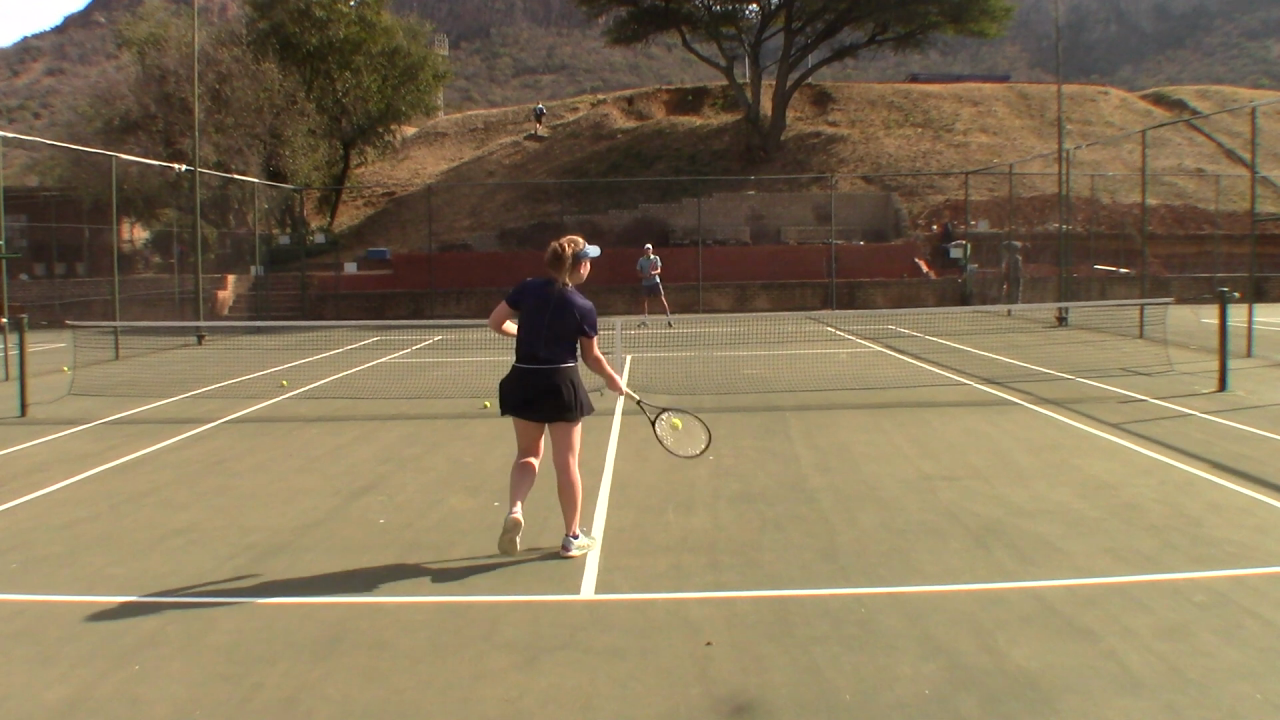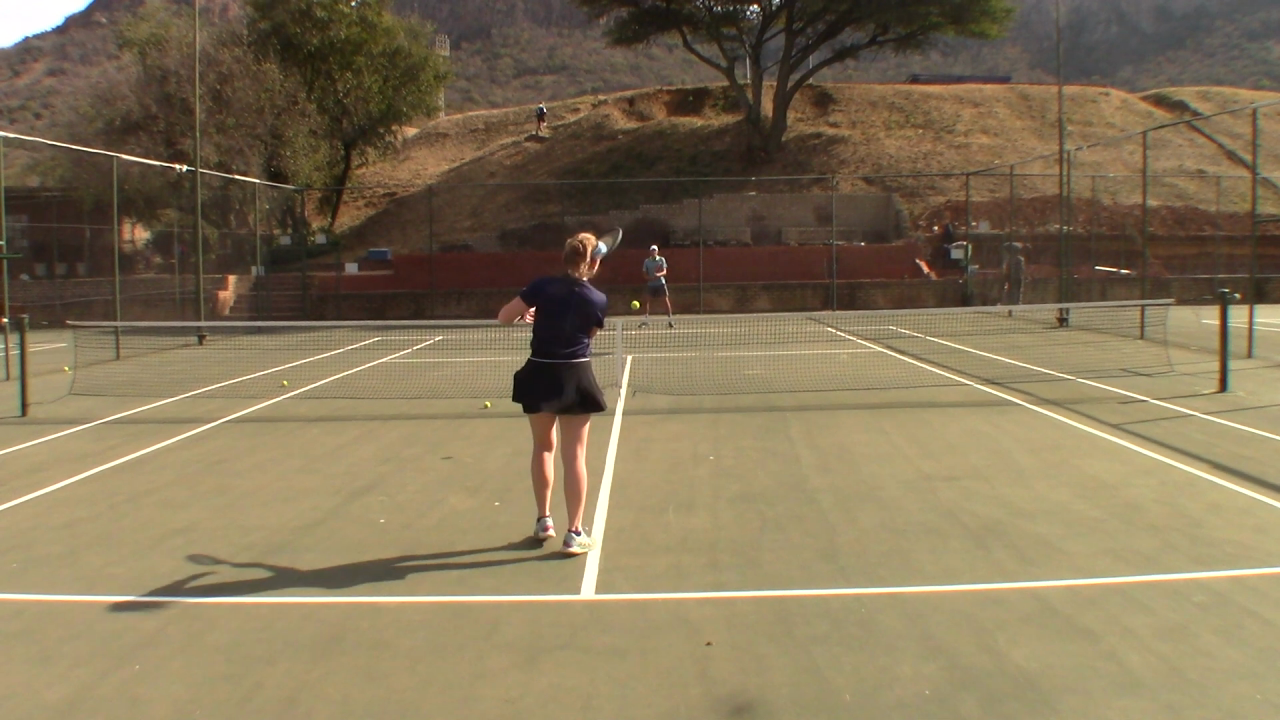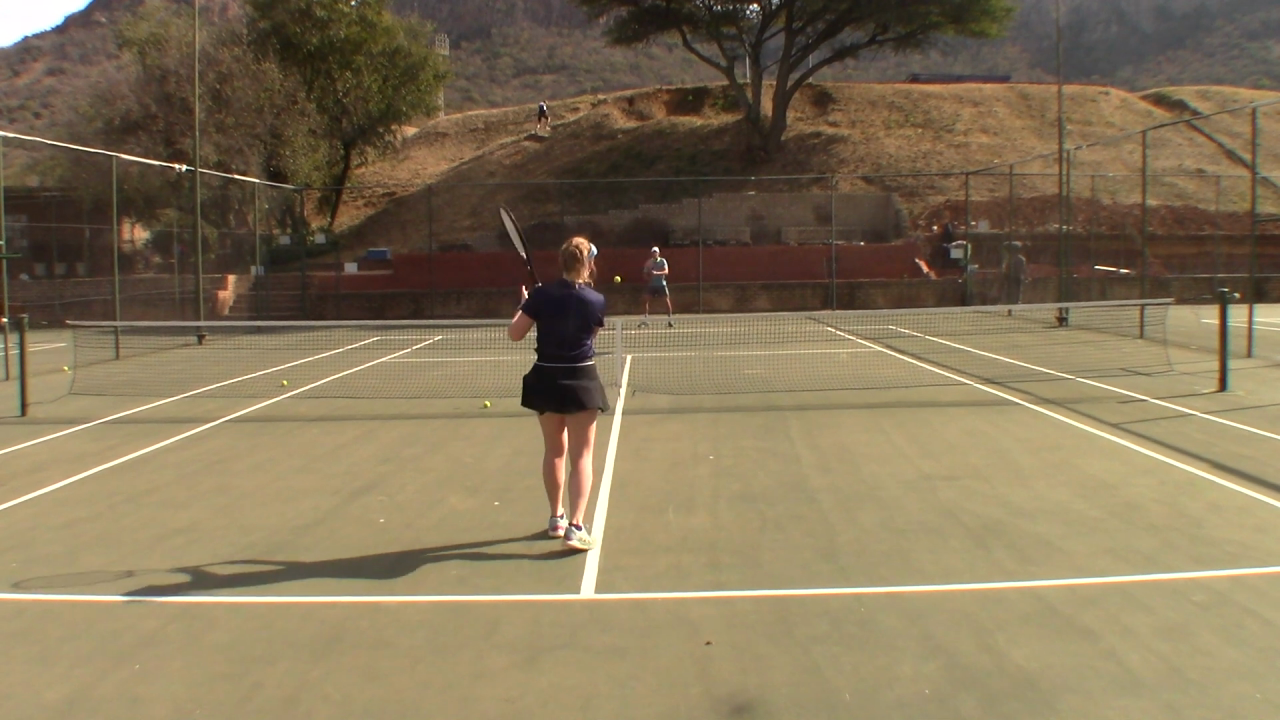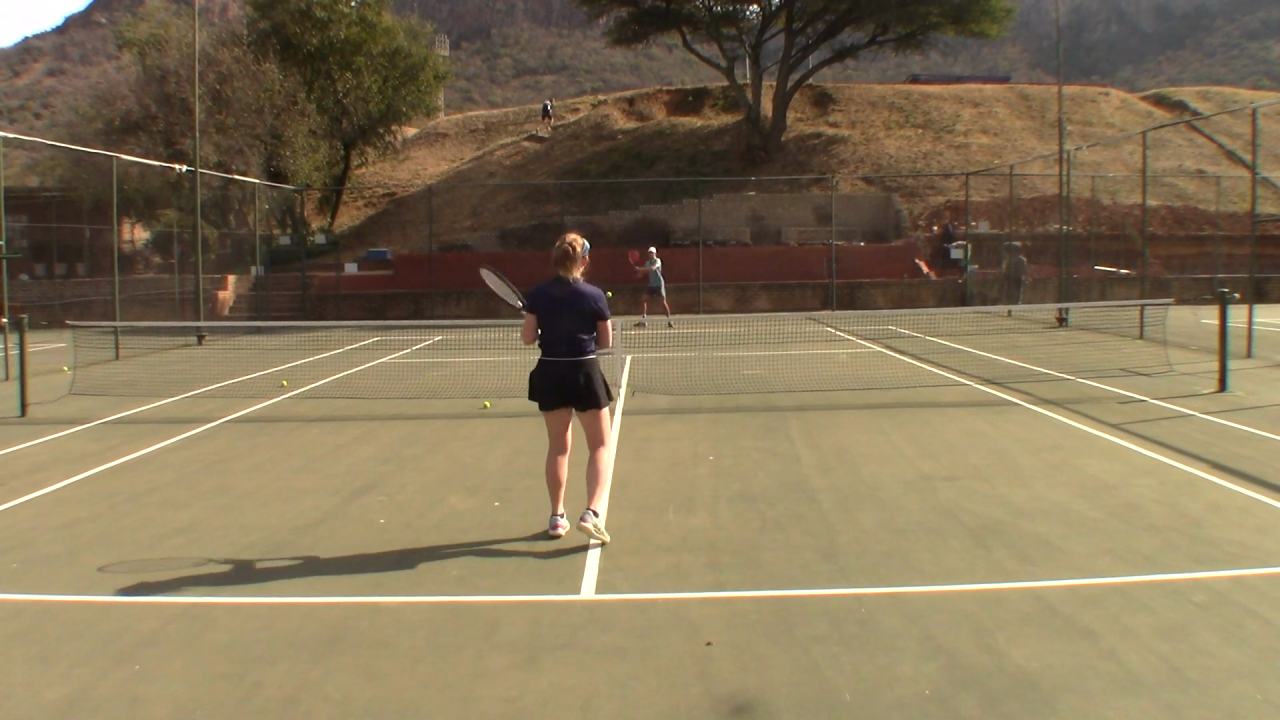
dt=0.2s
person 1, frame 1
left shoulder: (527, 288)
right shoulder: (583, 307)
left elbow: (495, 323)
right elbow: (591, 357)
right wrist: (613, 380)
left hip: (523, 380)
right hip: (561, 383)
left knee: (527, 455)
right knee: (567, 463)
left ankle: (515, 511)
right ankle: (572, 537)
person 1, frame 2
left shoulder: (542, 287)
right shoulder: (598, 300)
left elbow: (505, 317)
left hip: (539, 375)
right hip: (576, 378)
left knee: (543, 448)
right knee: (574, 456)
left ankle: (544, 521)
right ankle: (574, 534)
person 1, frame 3
left shoulder: (541, 295)
right shoulder: (596, 300)
left elbow: (514, 334)
left wrist: (526, 306)
left hip: (546, 379)
right hip: (582, 380)
left knee: (555, 451)
right knee: (582, 455)
left ankle: (557, 519)
right ankle: (575, 527)
person 1, frame 4
left shoulder: (538, 293)
right shoulder: (594, 295)
left elbow: (528, 338)
right elbow: (605, 341)
left hip: (550, 374)
right hip: (584, 374)
left knee: (558, 447)
right knee: (599, 446)
left ankle: (557, 517)
right ankle: (592, 513)
